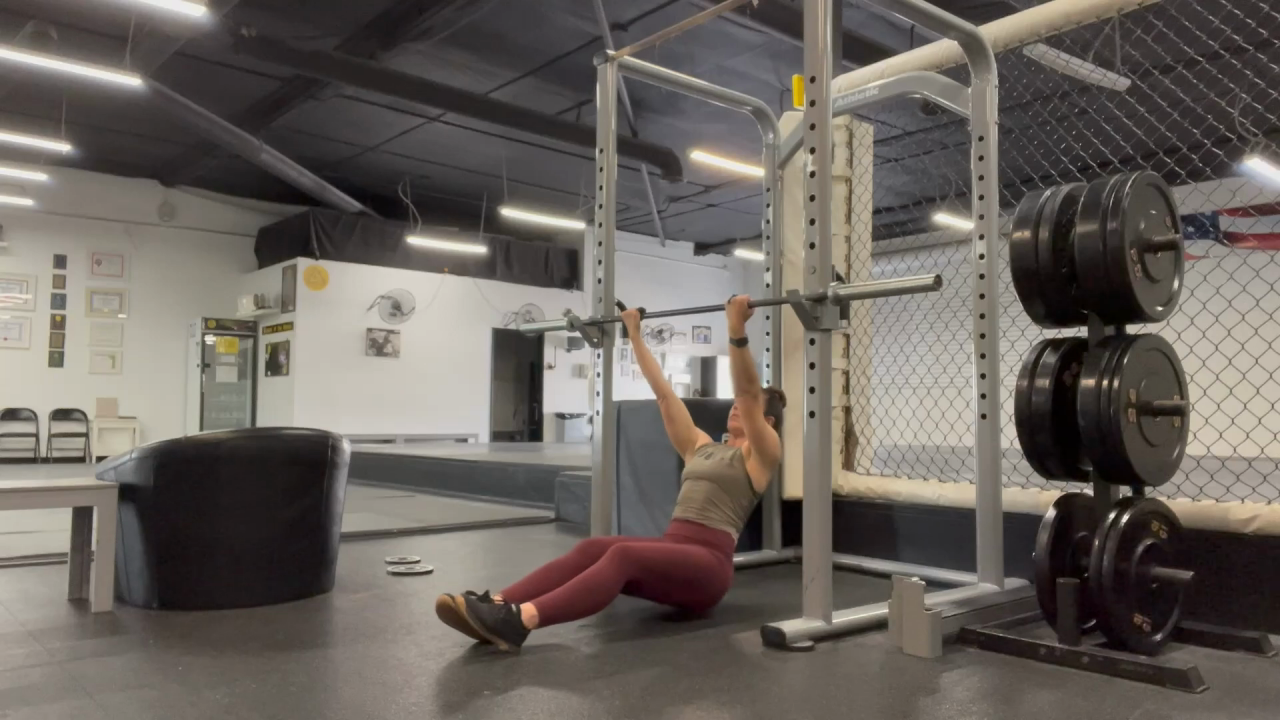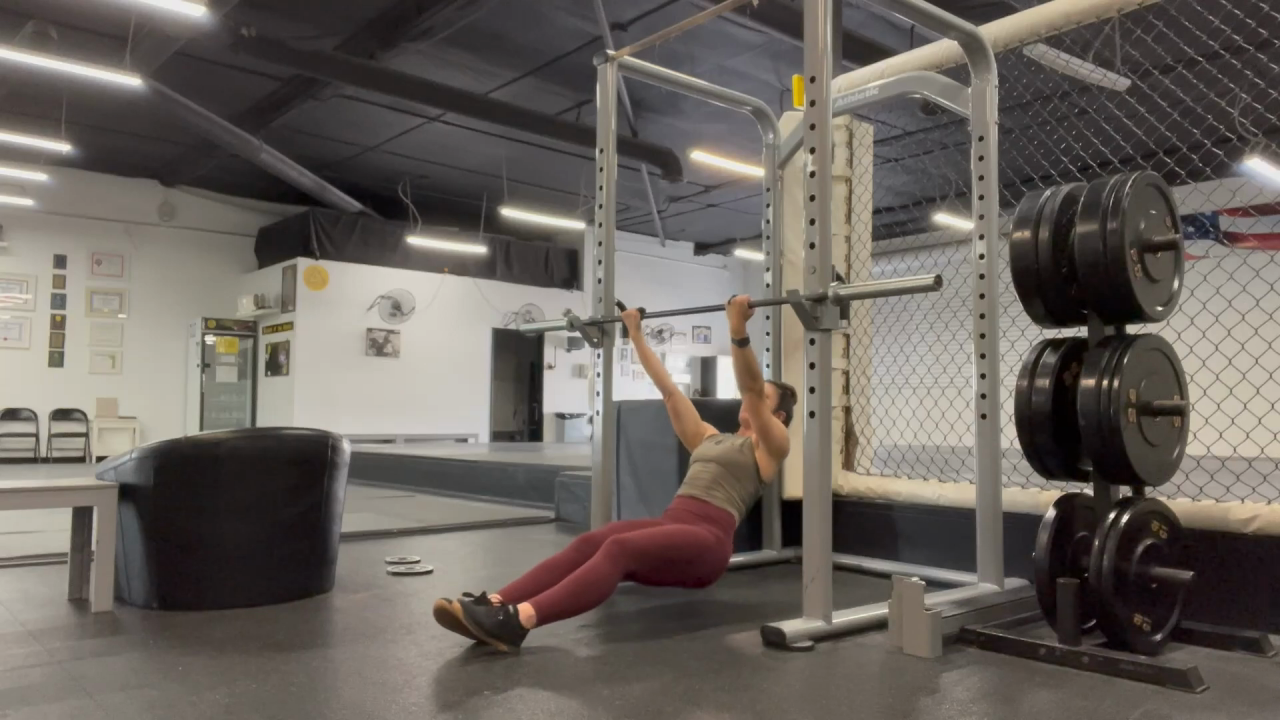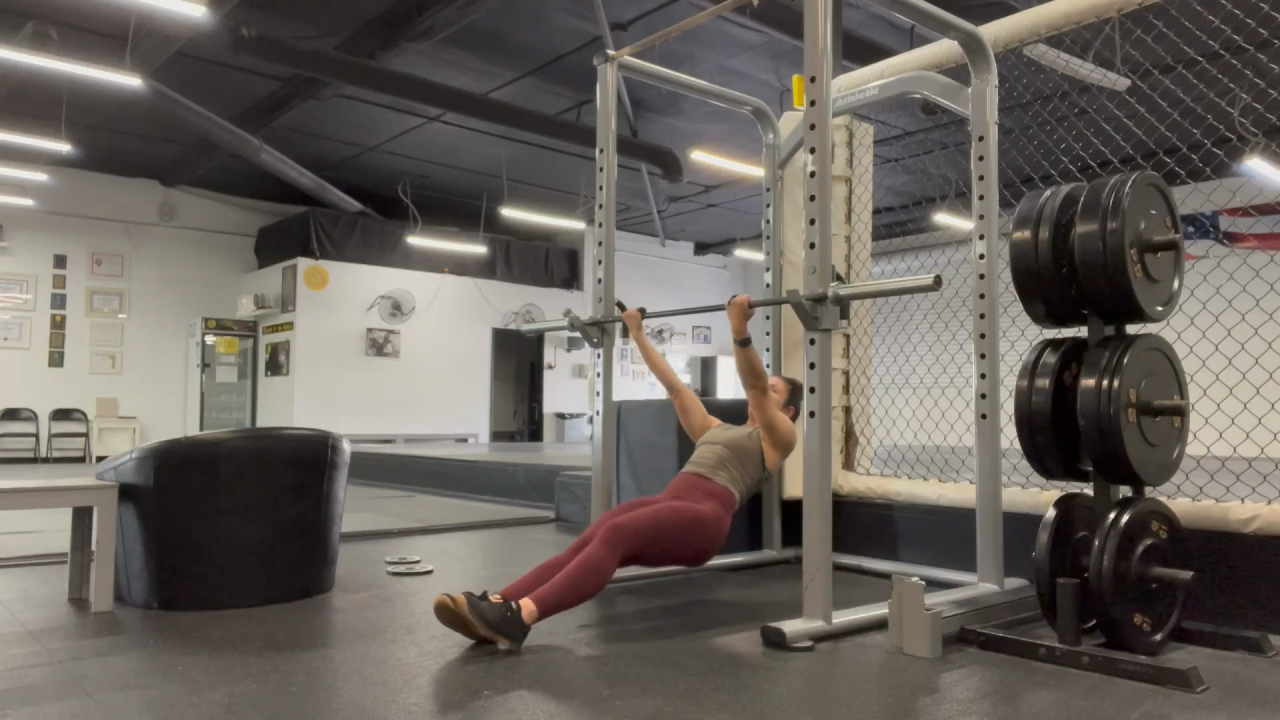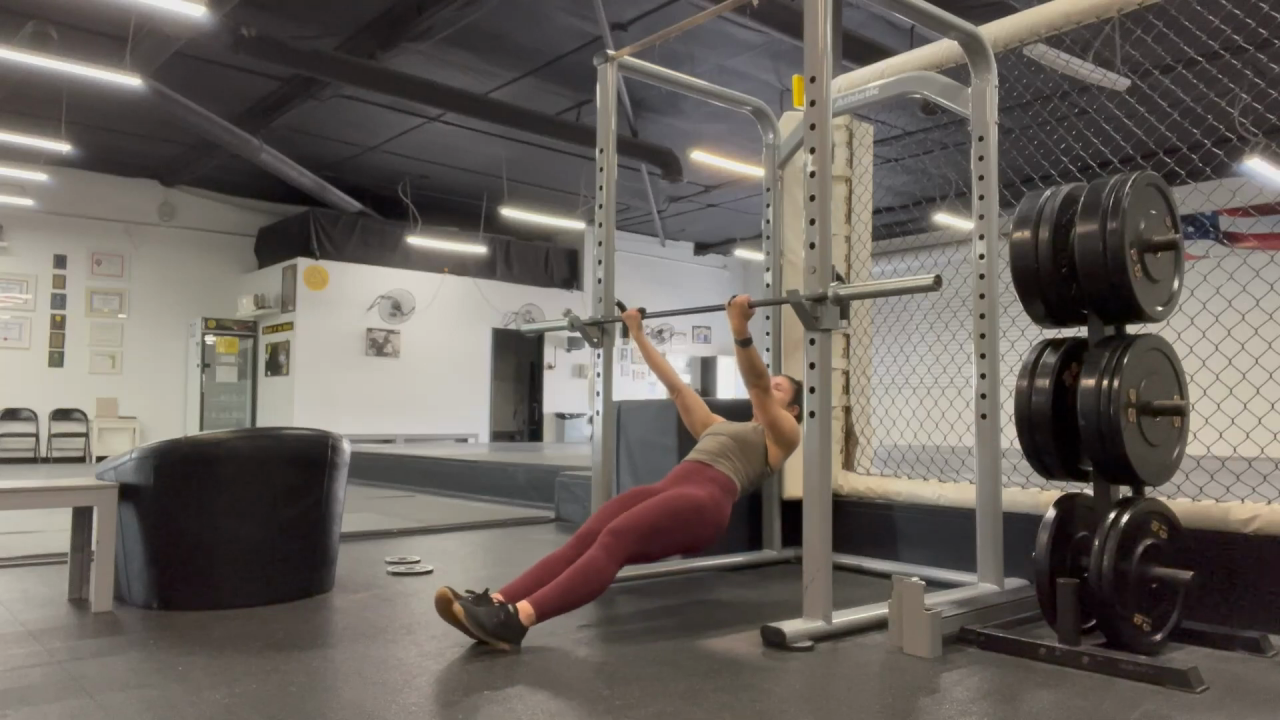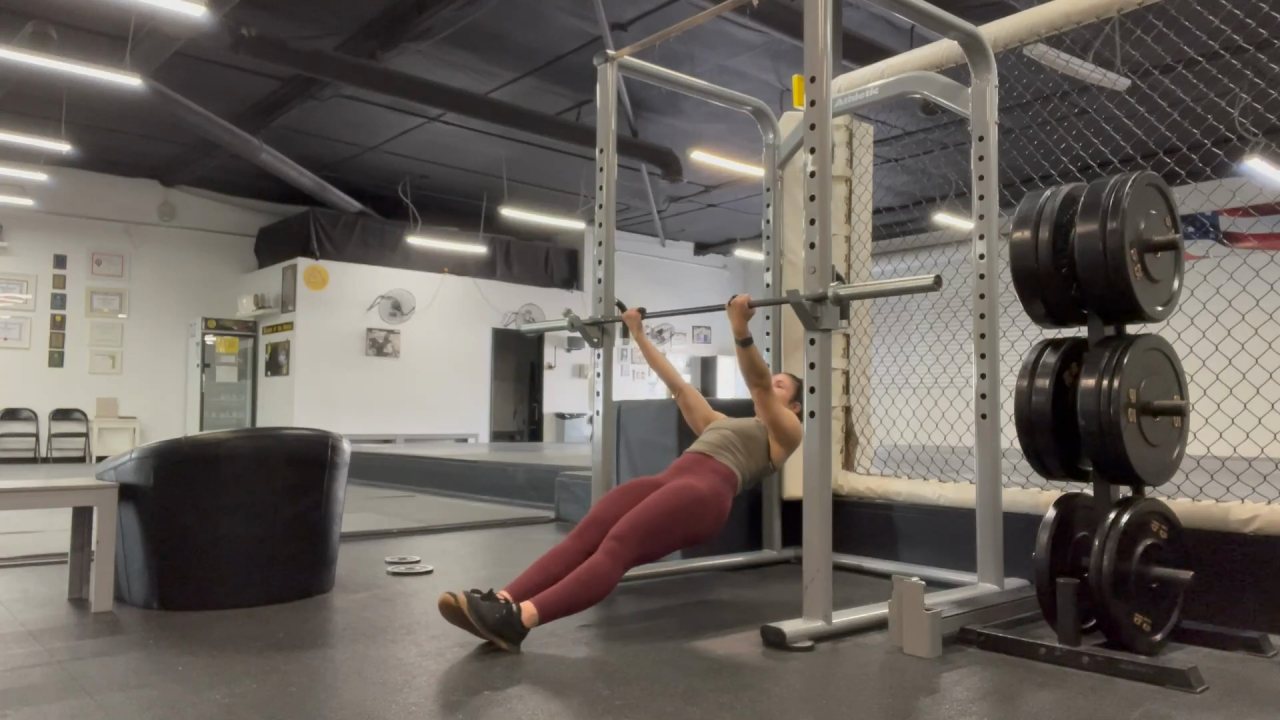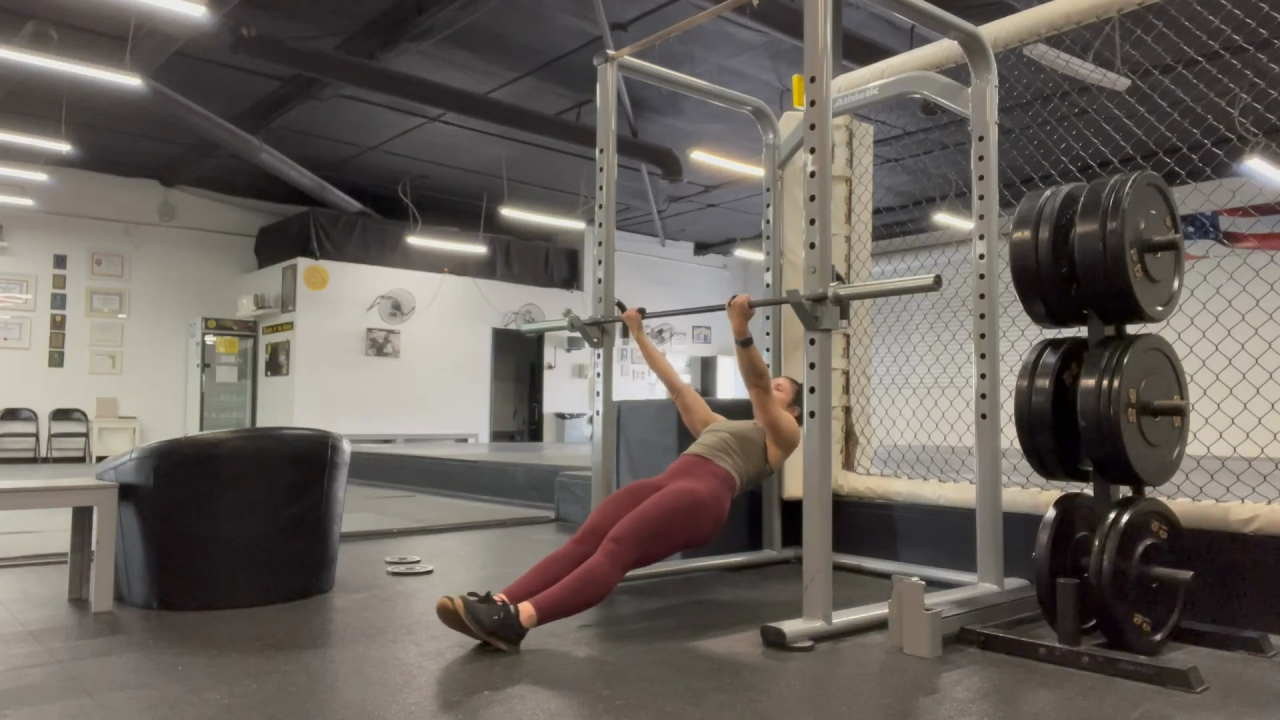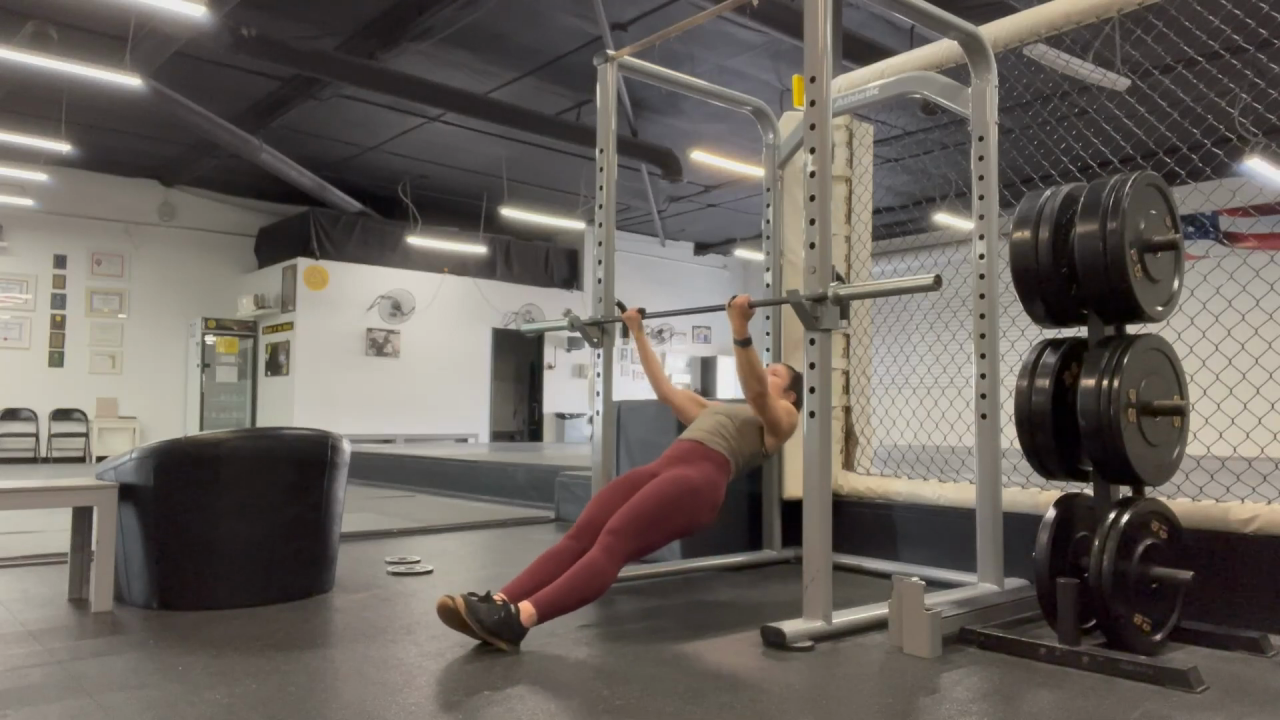
dt=0.2s
person 1, frame 1
left shoulder: (760, 456)
right shoulder: (701, 447)
left elbow: (750, 393)
right elbow: (664, 393)
left wrist: (737, 331)
right wrist: (635, 334)
left hip: (708, 564)
right hip: (672, 549)
left knee: (624, 557)
right knee: (590, 550)
left ankle: (518, 622)
right ankle: (496, 608)
person 1, frame 2
left shoulder: (770, 446)
right shoulder: (709, 437)
left elbow: (754, 389)
right elbow: (669, 391)
left wrist: (738, 331)
right wrist: (637, 335)
left hip: (707, 540)
right hip: (671, 526)
left knee: (619, 550)
right knee: (587, 545)
left ankle: (517, 621)
right ankle: (493, 606)
person 1, frame 3
left shoulder: (778, 438)
right shoulder: (716, 429)
left elbow: (756, 385)
right elbow: (676, 388)
left wrist: (740, 330)
right wrist: (638, 334)
left hip: (705, 515)
right hip: (670, 500)
left knee: (613, 537)
right knee: (584, 545)
left ankle: (518, 618)
right ankle: (494, 605)
person 1, frame 4
left shoulder: (783, 434)
right shoulder: (719, 426)
left elbow: (757, 384)
right elbow: (677, 387)
left wrist: (741, 330)
right wrist: (638, 334)
left hip: (706, 501)
right hip: (669, 488)
left knee: (614, 539)
right knee: (583, 541)
left ankle: (515, 620)
right ankle: (495, 604)
person 1, frame 5
left shoulder: (786, 432)
right shoulder: (722, 422)
left elbow: (759, 383)
right elbow: (678, 386)
left wrist: (741, 329)
right wrist: (639, 334)
left hip: (706, 492)
right hip: (670, 479)
left knee: (618, 545)
right knee: (587, 534)
left ankle: (517, 619)
right ankle: (502, 601)
person 1, frame 6
left shoulder: (784, 434)
right shoulder: (719, 425)
left elbow: (758, 386)
right elbow: (677, 388)
left wrist: (741, 330)
right wrist: (639, 334)
left hip: (704, 493)
right hip: (667, 481)
left knee: (616, 549)
right knee: (584, 542)
left ankle: (517, 621)
right ankle: (498, 605)
person 1, frame 7
left shoulder: (781, 418)
right shoulder: (718, 409)
left elbow: (757, 394)
right elbow: (666, 391)
left wrist: (741, 331)
right wrist: (639, 334)
left hip: (699, 479)
right hip: (661, 468)
left knee: (613, 543)
right knee: (580, 537)
left ankle: (517, 620)
right ankle: (497, 605)
